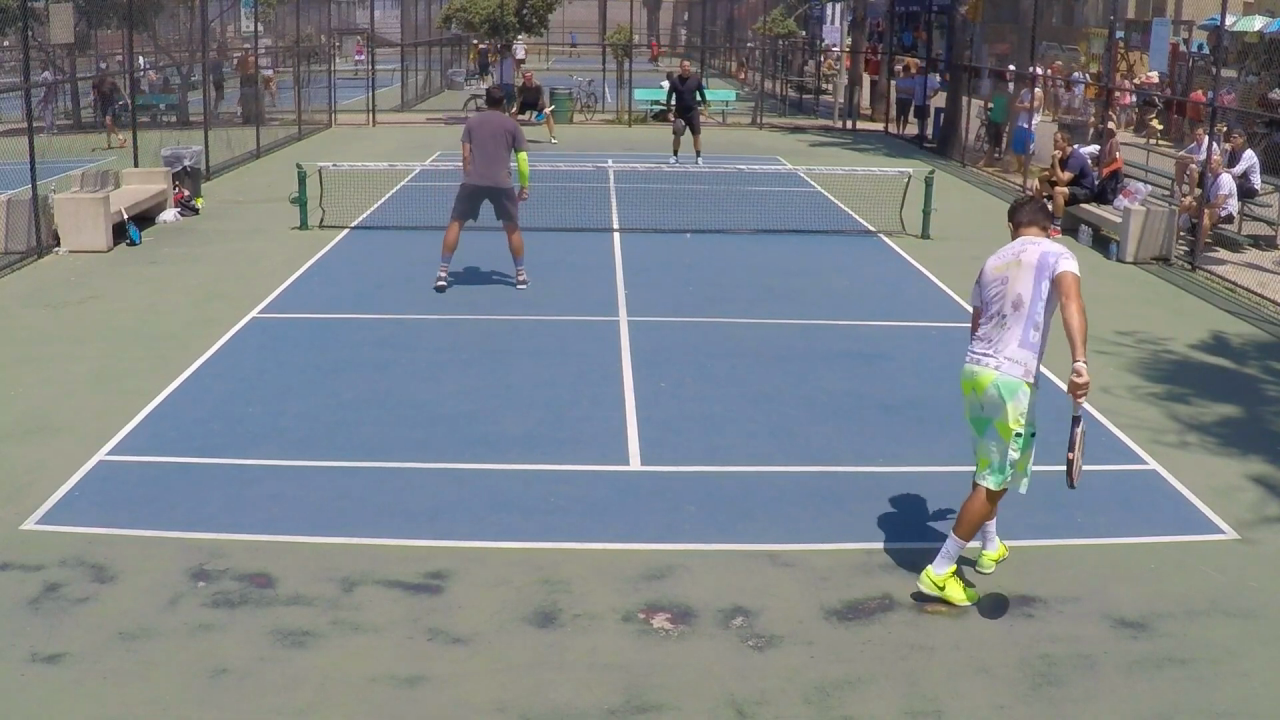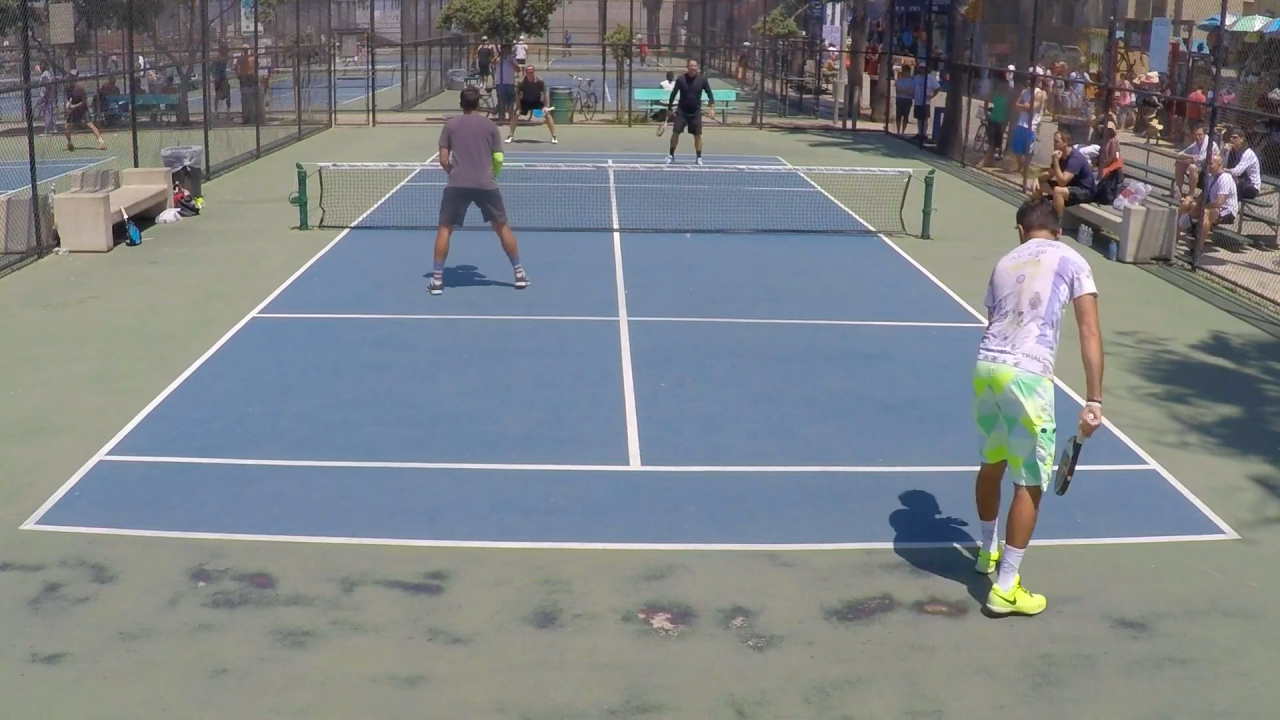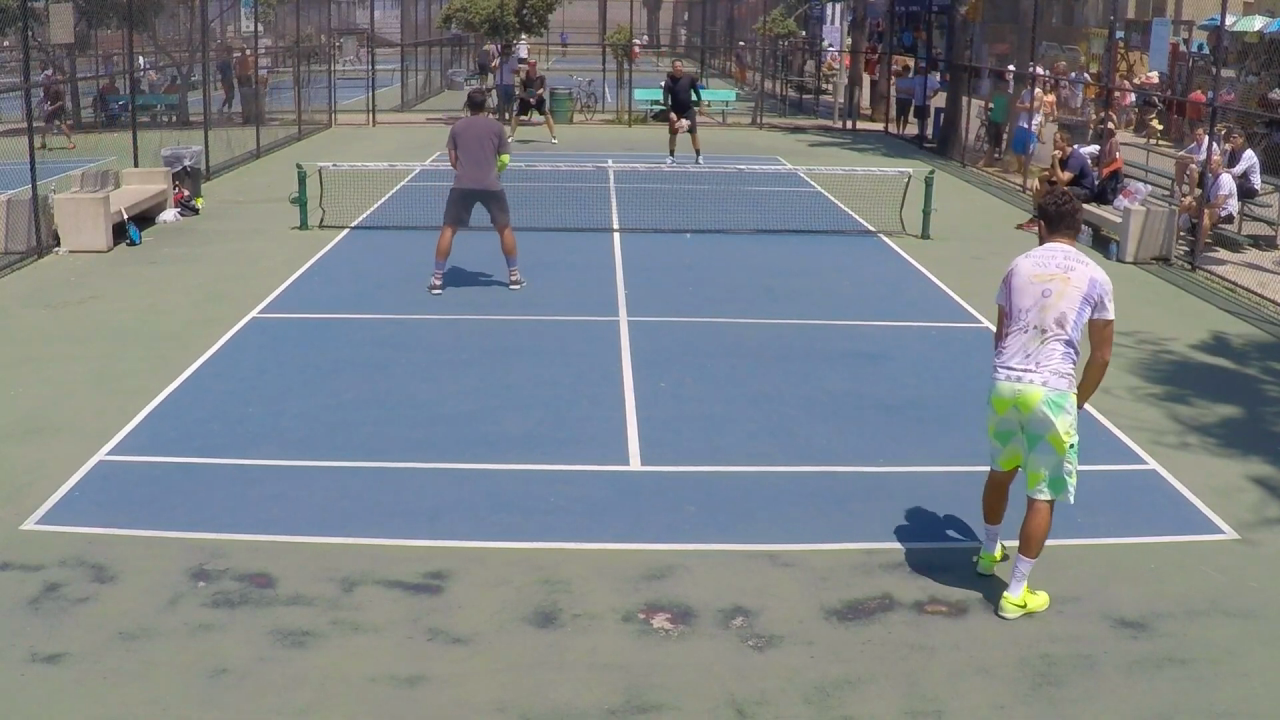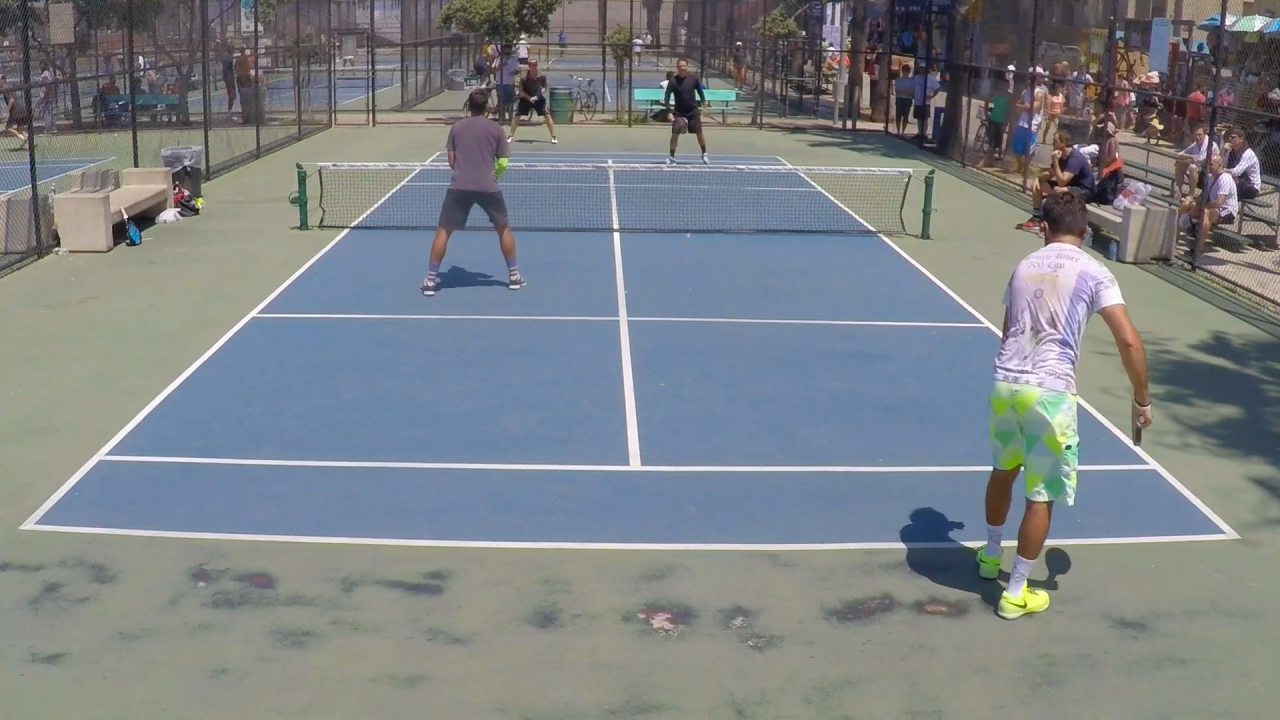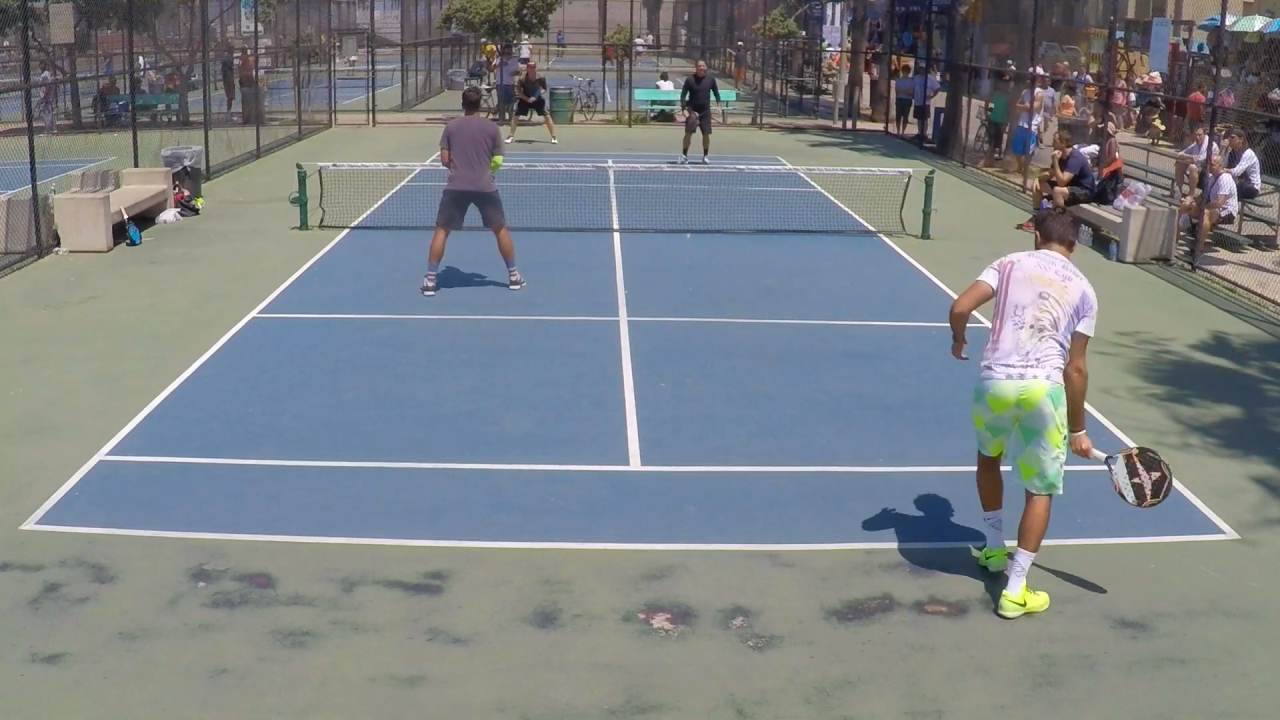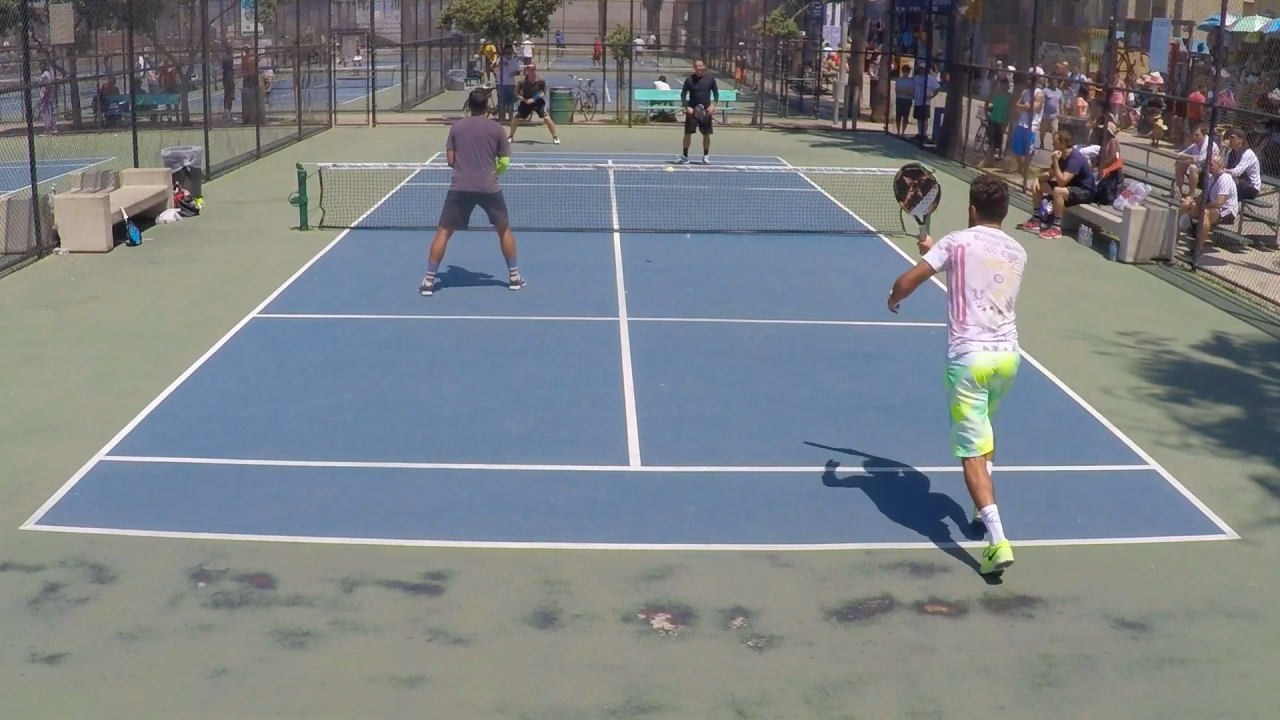
dt=0.4s
person 1, frame 1
left shoulder: (993, 261)
right shoulder: (1056, 254)
right elbow: (1071, 301)
right wrist: (1079, 361)
left hip: (973, 368)
right hip: (1012, 378)
left knee: (988, 467)
right knee: (992, 482)
left ankle: (991, 547)
right ankle: (939, 572)
person 1, frame 2
left shoulder: (1005, 263)
right shoulder: (1071, 260)
right elbow: (1089, 333)
right wrist: (1093, 399)
left hip: (986, 366)
right hip: (1028, 375)
left knee: (991, 464)
right knee: (1029, 484)
left ankle: (989, 550)
right ankle: (1005, 587)
person 1, frame 3
left shoulder: (1019, 266)
right shoulder: (1095, 278)
right elbow: (1101, 356)
right wrist: (1077, 402)
left hip: (1004, 384)
right hip: (1051, 392)
left knee: (1001, 471)
right knee: (1043, 496)
left ankle: (989, 552)
right ankle: (1016, 594)
person 1, frame 4
left shoulder: (1023, 266)
right shoulder: (1093, 272)
right elbow: (1129, 342)
right wrist: (1142, 402)
left hip: (1003, 384)
right hip: (1049, 393)
left knee: (1002, 472)
right knee: (1041, 496)
left ankle: (991, 555)
right ankle: (1016, 593)
person 1, frame 5
left shoulder: (1010, 263)
right shoulder: (1083, 289)
left elbow: (959, 309)
right elbow: (1075, 368)
left wrist: (958, 341)
right wrist: (1078, 430)
left hip: (995, 383)
right hip: (1044, 389)
left knee: (988, 458)
right knee: (1041, 491)
left ankle: (994, 550)
right ankle: (1015, 591)
person 1, frame 6
left shoulder: (956, 242)
right shoulder: (1018, 253)
left elbow: (906, 282)
left wrist: (893, 300)
right wrist: (937, 251)
left hip: (968, 357)
right hip: (1007, 356)
left knee: (971, 452)
right knee: (983, 435)
left ankle: (998, 543)
right ankle: (988, 515)
person 2, frame 1
left shoulder: (473, 121)
right shoulder: (512, 125)
left elbow: (466, 155)
right elbow: (523, 158)
right wrist: (524, 186)
left hip: (474, 181)
right hip: (502, 183)
left knee: (455, 224)
right knee: (512, 228)
left ankle: (442, 273)
right ankle: (520, 275)
person 2, frame 2
left shoulder: (450, 125)
right shoulder: (490, 126)
left elbow: (443, 159)
right elbow: (498, 159)
left hip: (457, 184)
right hip: (486, 184)
left knee: (445, 229)
right knee: (502, 227)
left ankle: (437, 279)
right ankle: (519, 274)
person 2, frame 3
left shoulder: (457, 127)
right shoulder: (497, 127)
left elbow: (453, 161)
right elbow: (505, 160)
left hip: (462, 185)
right hip: (491, 185)
left knee: (448, 229)
right knee: (504, 228)
left ankle: (438, 279)
right ankle: (514, 276)
person 2, frame 4
left shoulder: (457, 128)
right shoulder: (496, 129)
left elbow: (451, 161)
right elbow: (503, 163)
left hip: (459, 186)
right hip: (488, 187)
left knee: (444, 231)
right knee: (503, 229)
left ankle: (430, 280)
right ankle: (514, 276)
person 2, frame 5
left shoulder: (451, 127)
right shoulder: (491, 128)
left elbow: (444, 160)
right elbow: (497, 162)
left hip: (456, 187)
right hip: (485, 187)
left knee: (442, 231)
right knee: (501, 230)
left ankle: (431, 280)
right ankle: (513, 276)
person 2, frame 6
left shoulder: (456, 127)
right shoulder: (497, 129)
left elbow: (451, 161)
right elbow: (504, 163)
left hip: (459, 187)
right hip: (489, 188)
left knee: (444, 232)
right knee: (504, 230)
left ankle: (429, 281)
right ankle: (514, 276)
